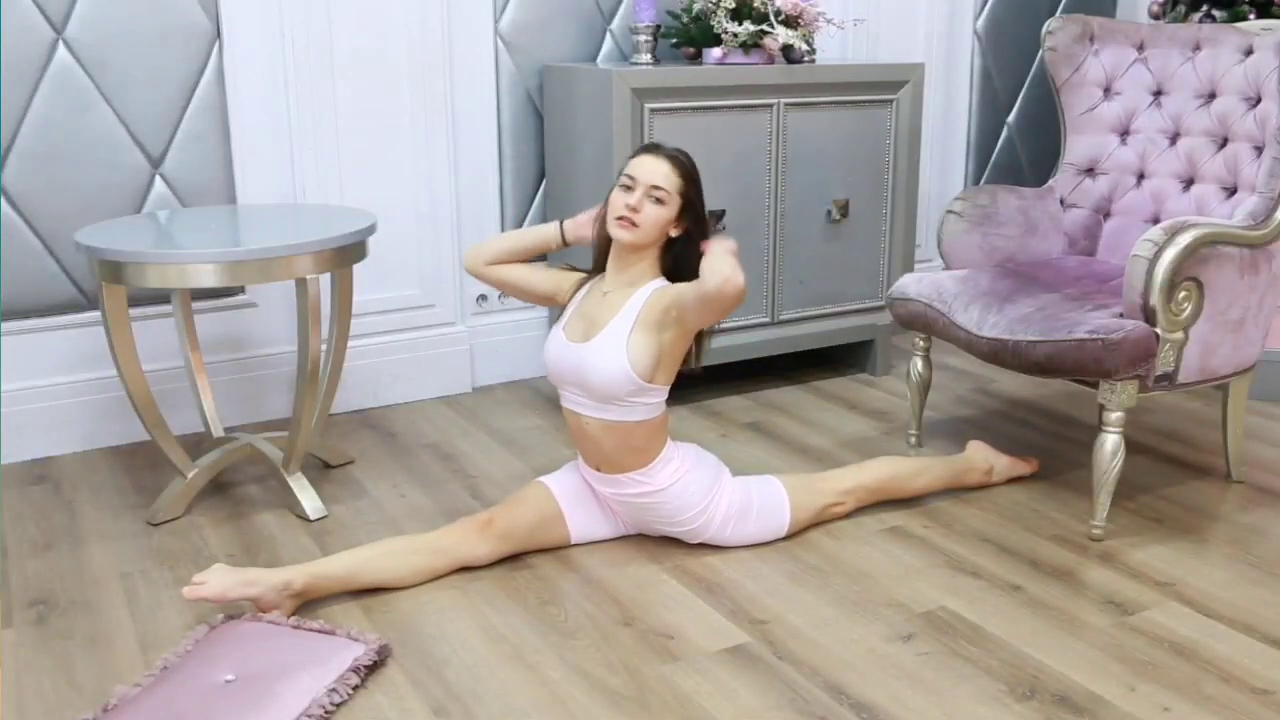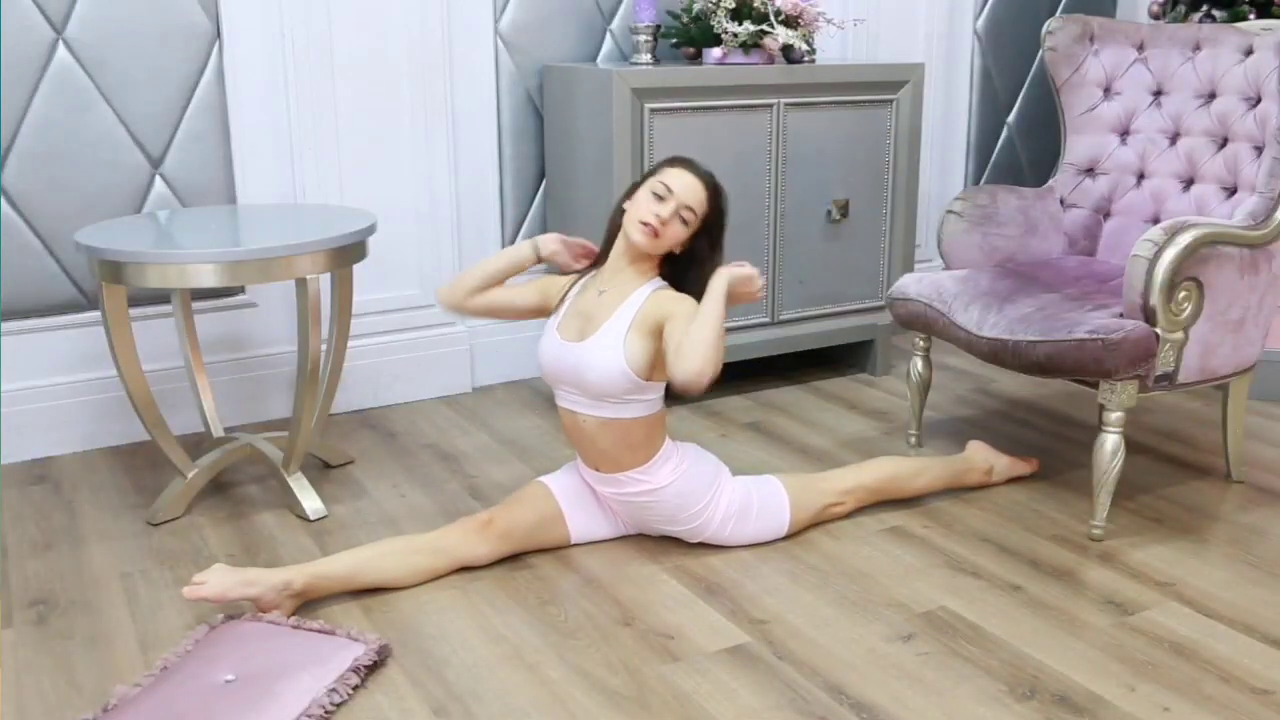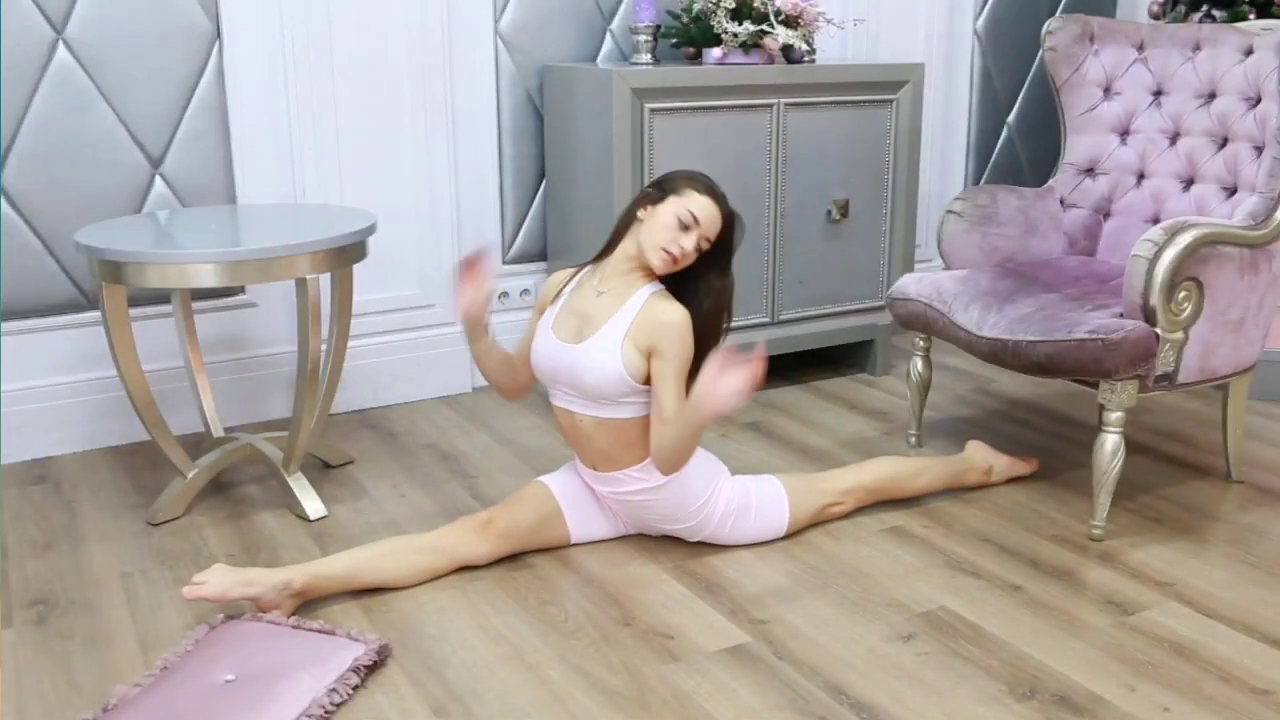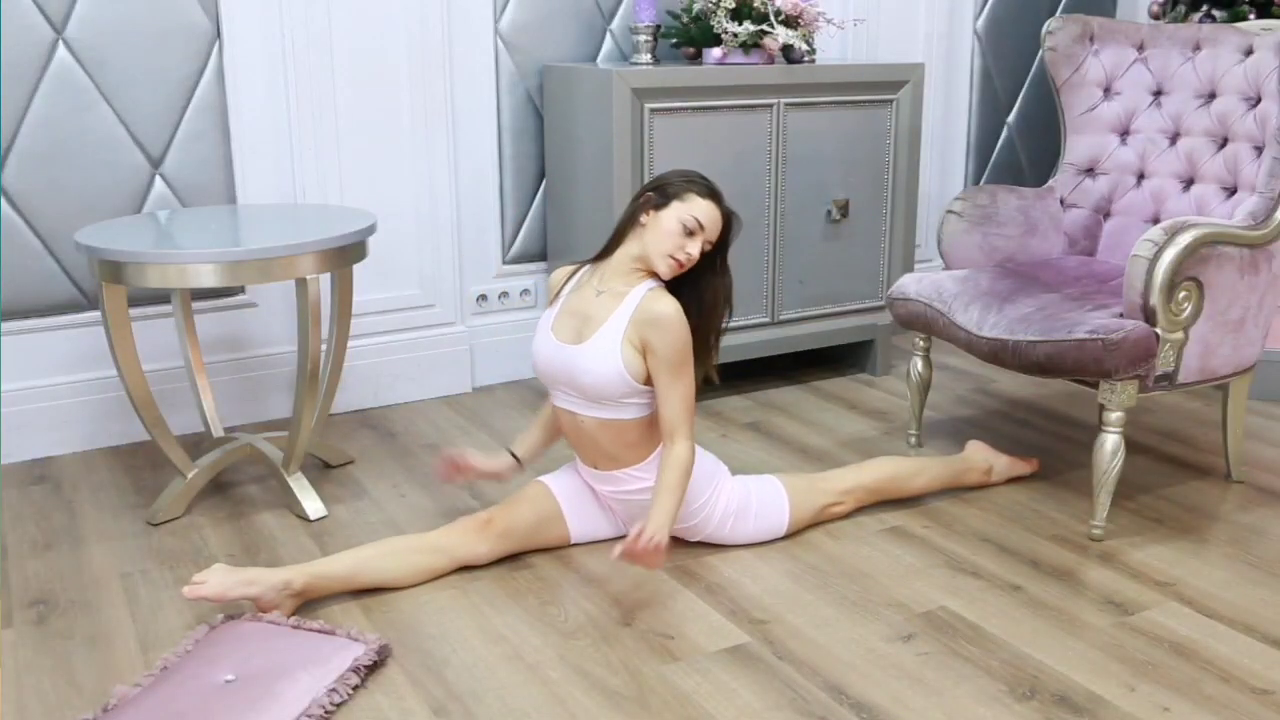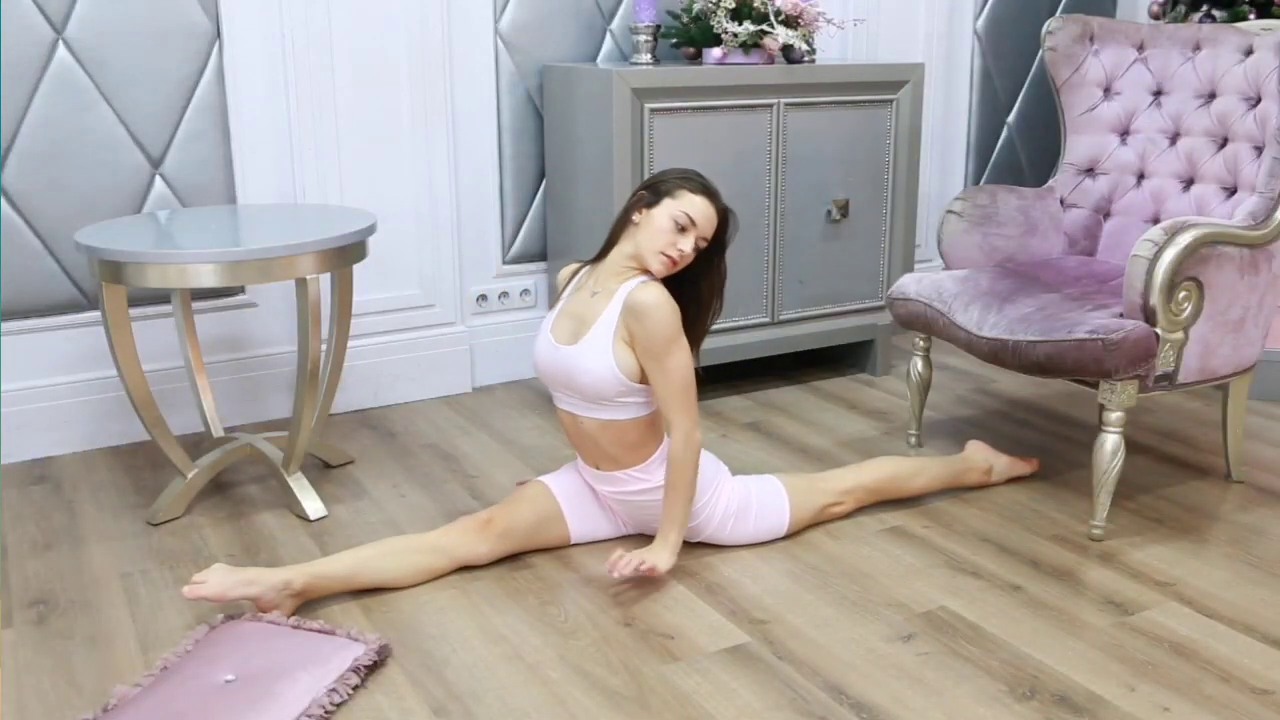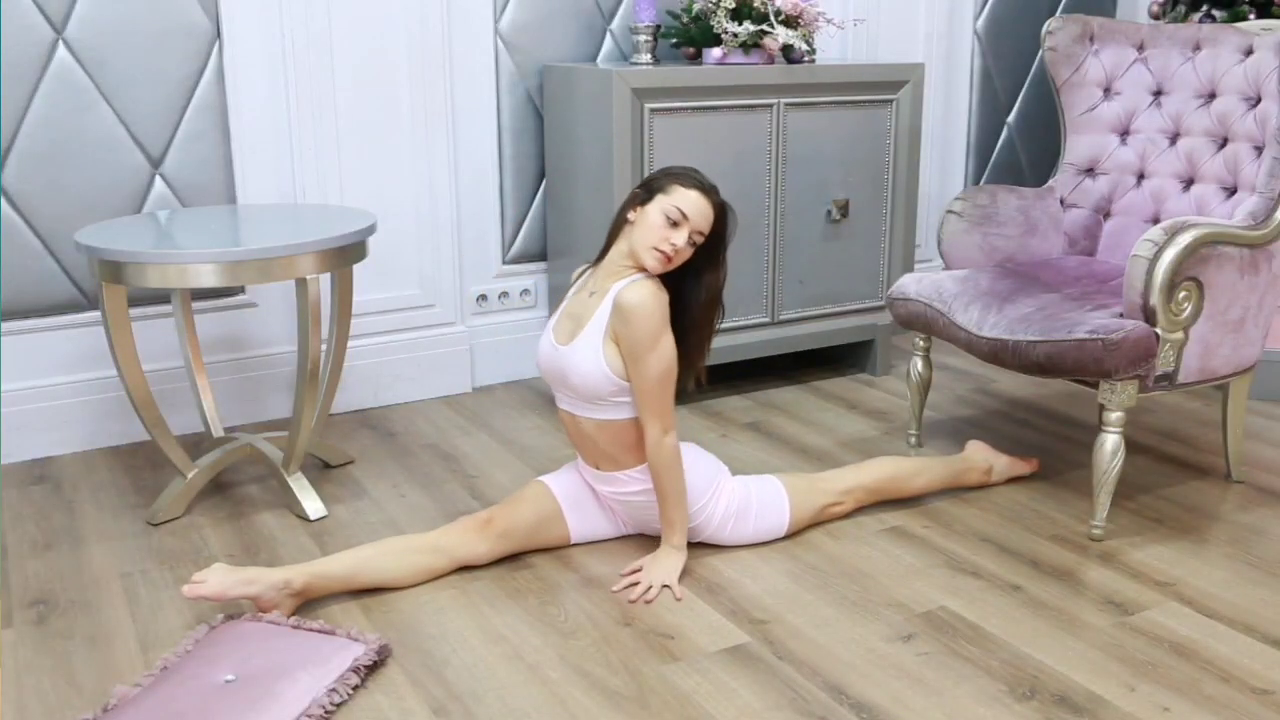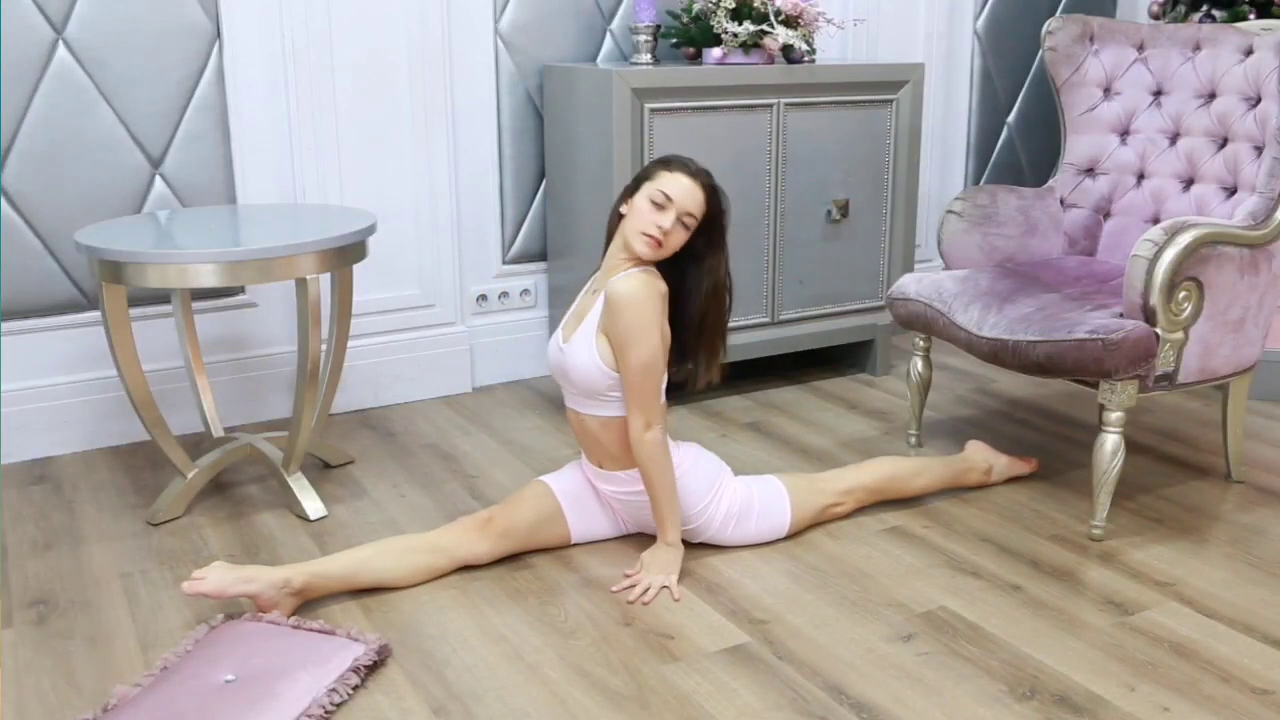
dt=0.2s
person 1, frame 1
left shoulder: (669, 303)
right shoulder: (582, 287)
left elbow: (728, 286)
right elbow: (479, 260)
left wrist: (718, 248)
right wrist: (572, 229)
left hip: (673, 491)
right hip: (597, 484)
right knee: (475, 536)
right ankle: (290, 583)
person 1, frame 2
left shoulder: (668, 307)
right shoulder: (573, 287)
left elbow: (694, 373)
right elbow: (456, 297)
left wrist: (724, 284)
right wrist: (541, 248)
left hip: (670, 489)
right hip: (596, 485)
right knee: (476, 535)
right ankle: (291, 583)
person 1, frame 3
left shoulder: (667, 317)
right shoulder: (564, 284)
left elbow: (670, 454)
right elbow: (515, 386)
left wrist: (708, 407)
right wrist: (476, 316)
left hip: (673, 492)
right hip: (596, 486)
right knee: (474, 534)
right ankle: (292, 583)
person 1, frame 4
left shoulder: (662, 313)
right shoulder: (566, 282)
left elbow: (680, 440)
left wrist: (660, 523)
right wrist: (511, 457)
left hip: (661, 490)
right hip: (595, 484)
right knee: (474, 535)
right ankle: (291, 583)
person 1, frame 5
left shoulder: (652, 305)
right shoulder: (573, 280)
left elbow: (683, 428)
left wrist: (668, 541)
right wrist: (582, 464)
left hip: (667, 490)
right hip: (599, 485)
right knee: (475, 534)
right ankle: (290, 583)
person 1, frame 6
left shoulder: (643, 300)
right shoulder: (585, 281)
left elbow: (661, 434)
left wrist: (674, 545)
left hip: (670, 488)
right hip: (598, 483)
right knee: (476, 534)
right ankle: (291, 583)
person 1, frame 7
left shoulder: (637, 292)
right shoulder: (611, 277)
left elbow: (647, 426)
left wrist: (669, 543)
left hip: (675, 485)
right hip: (605, 481)
right knee: (478, 534)
right ankle: (291, 582)
